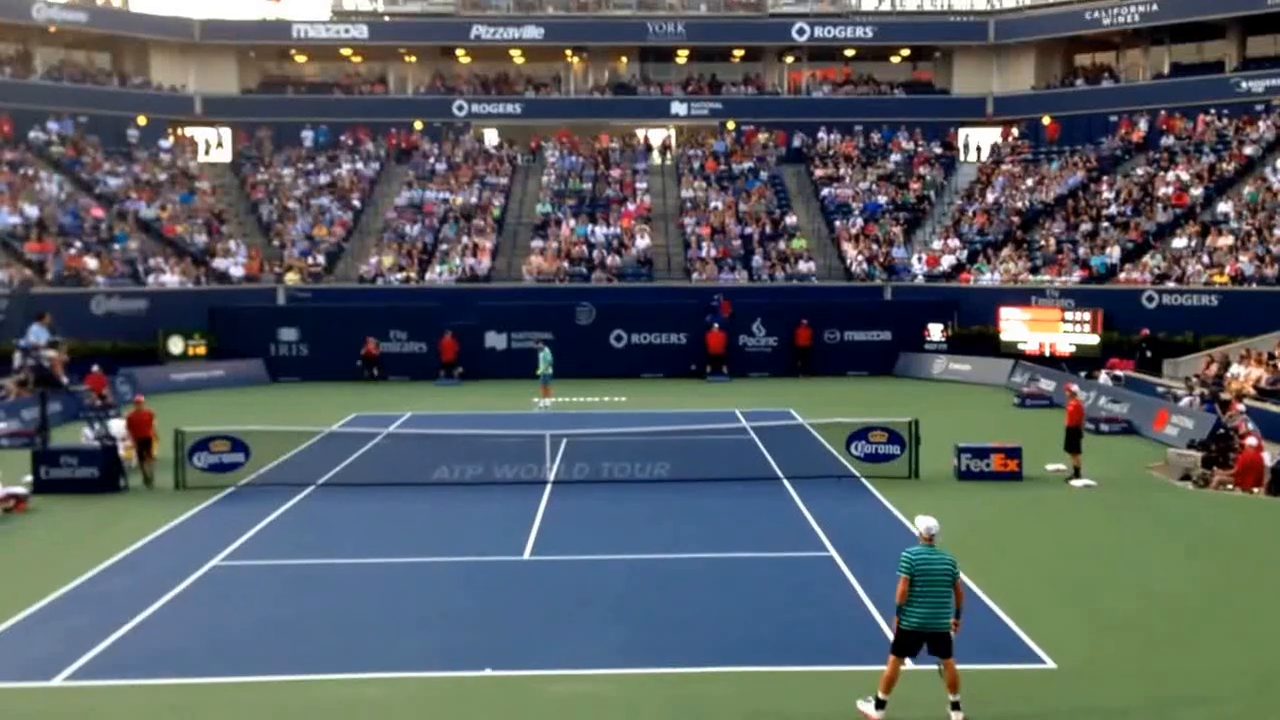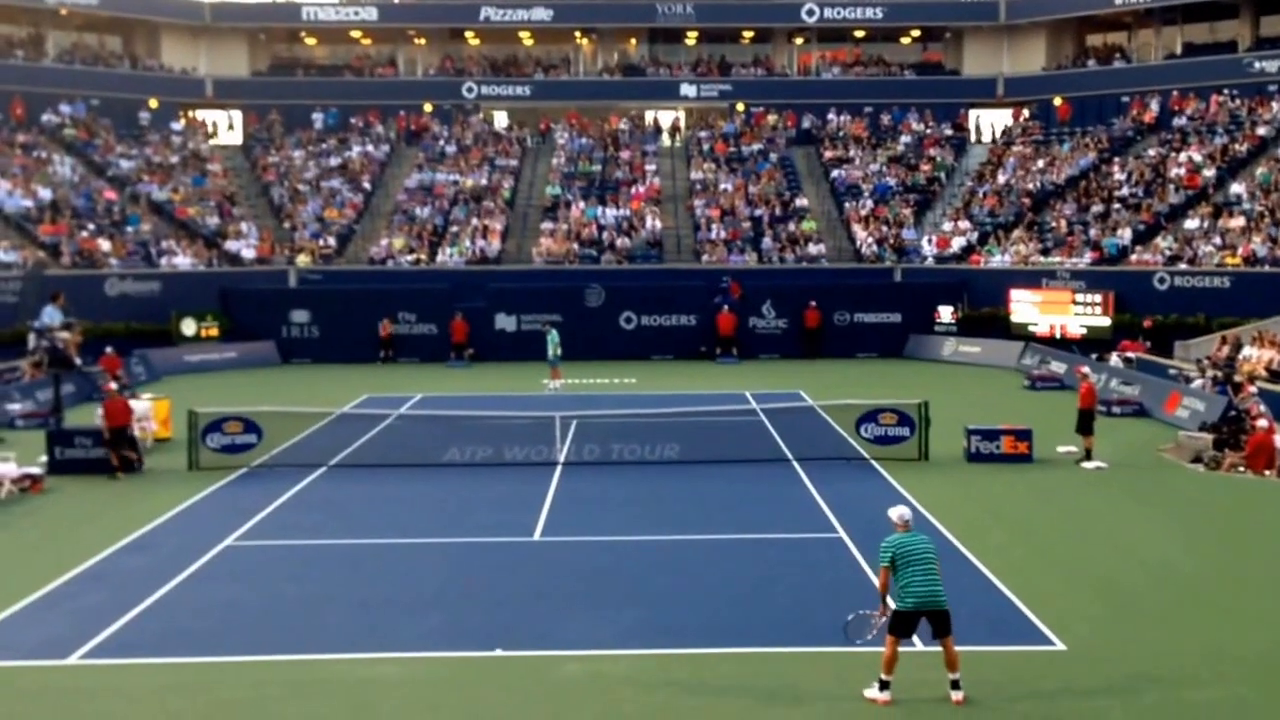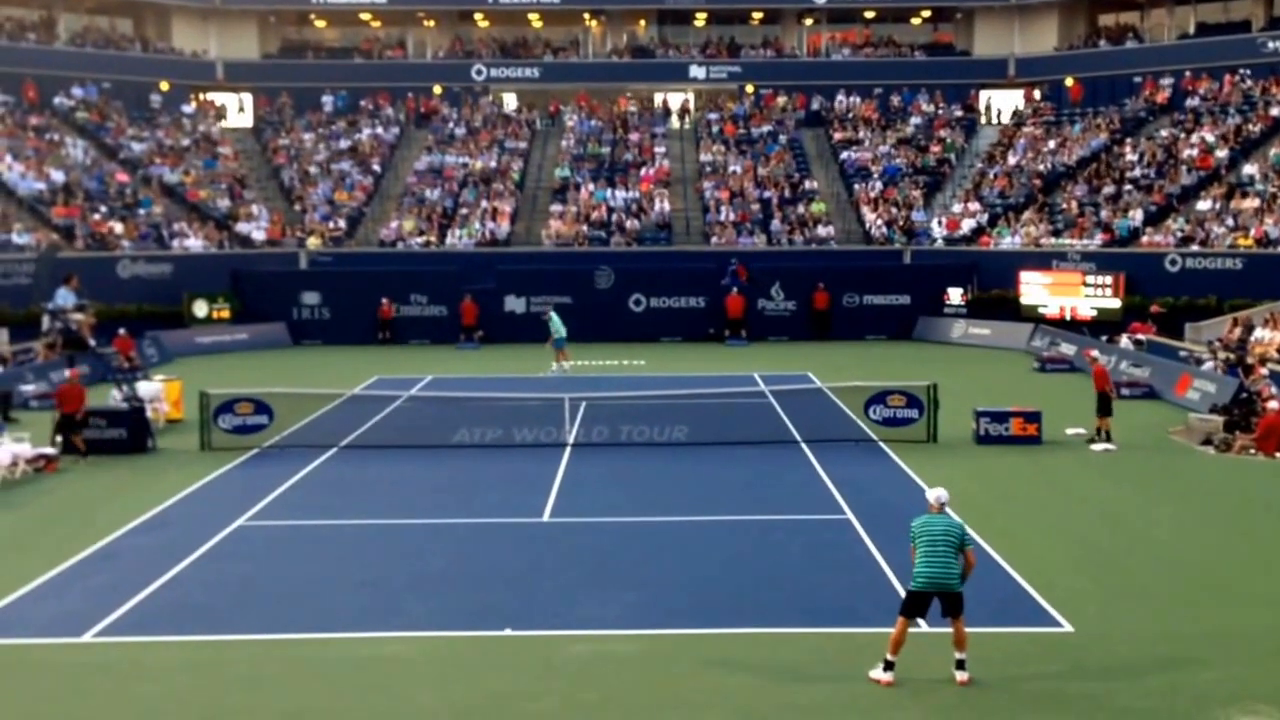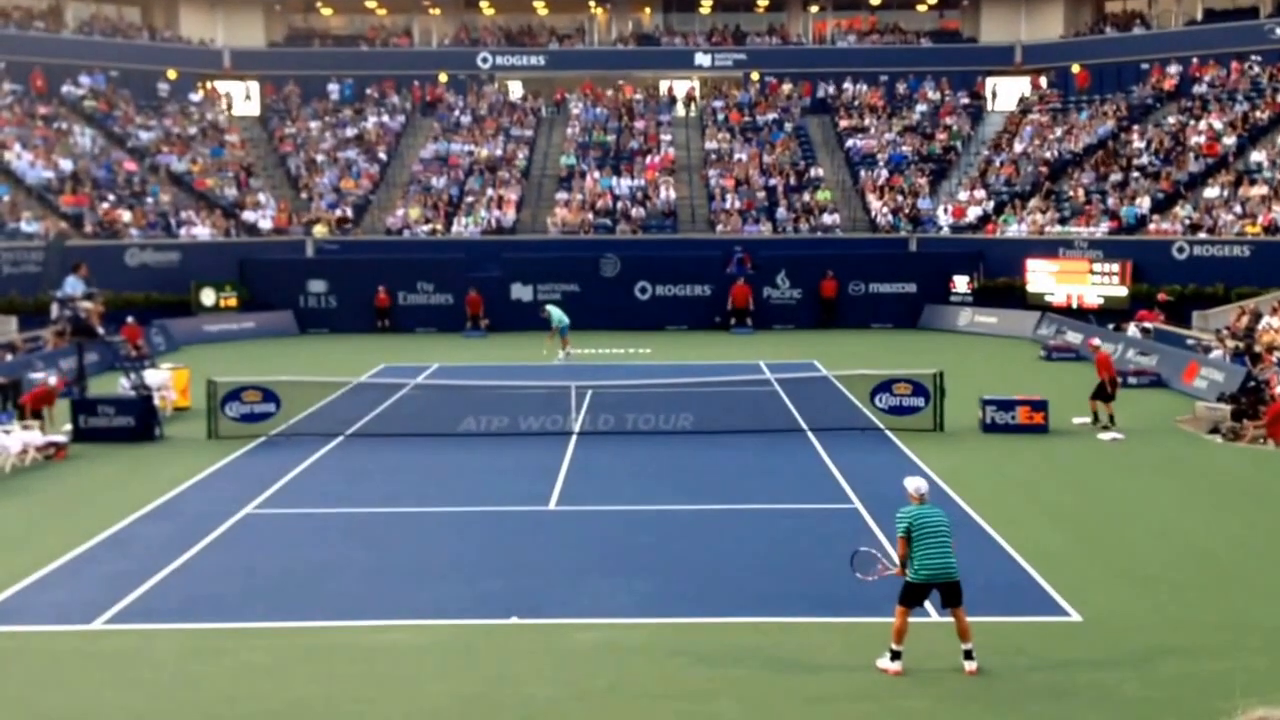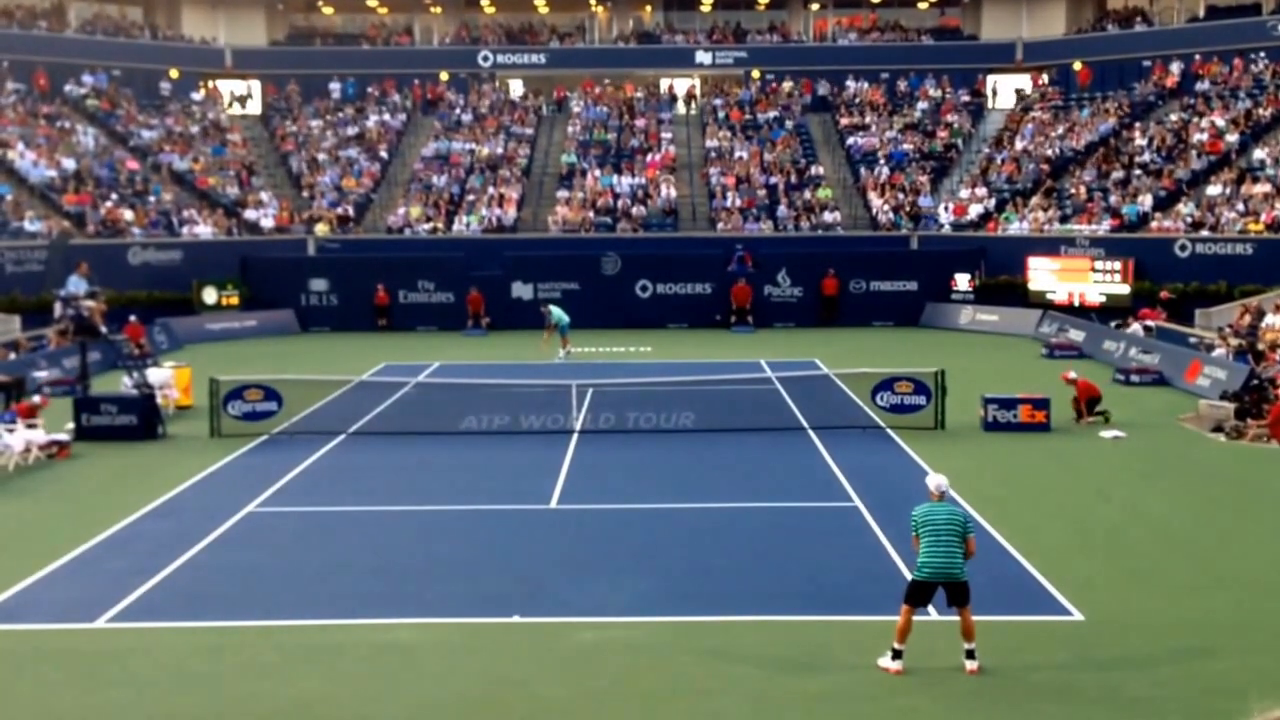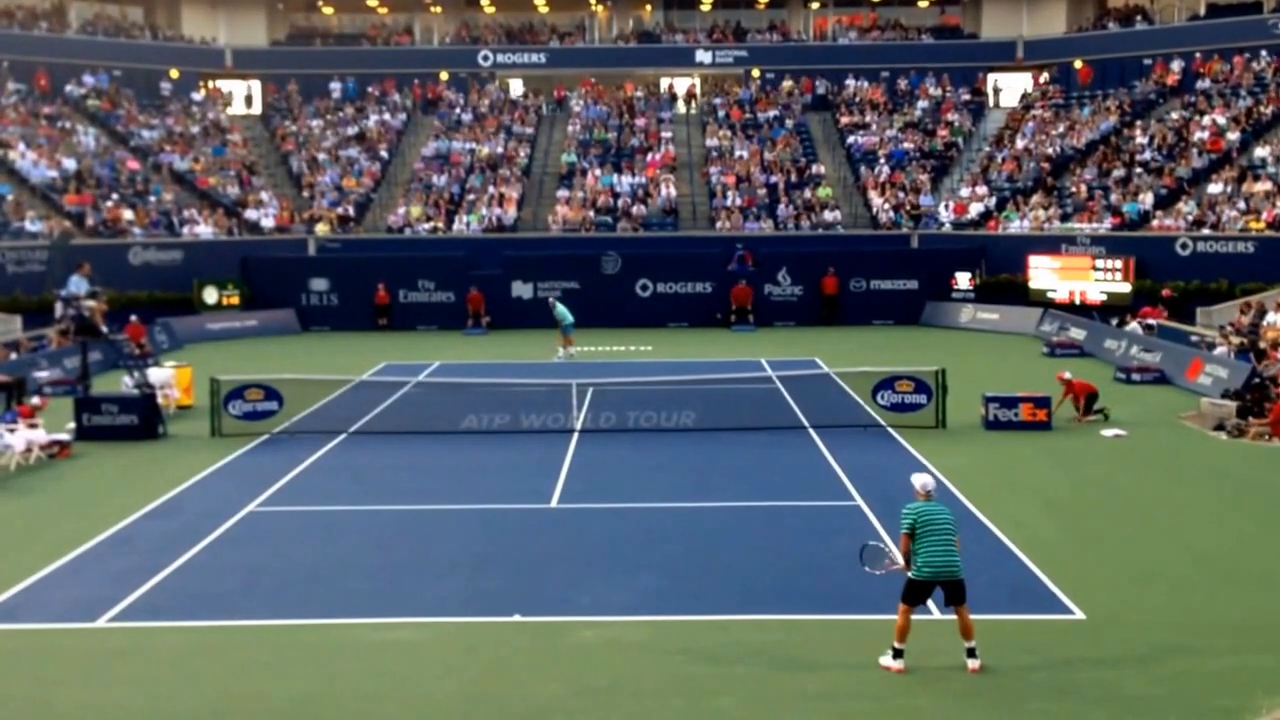
dt=0.7s
person 1, frame 1
left shoulder: (910, 555)
right shoulder: (949, 559)
left elbow: (903, 589)
right elbow: (959, 591)
left wrist: (898, 615)
right wrist: (957, 616)
left hip: (912, 621)
right hip: (941, 622)
left knee: (894, 662)
right knee: (949, 663)
person 1, frame 2
left shoulder: (889, 543)
right shoulder: (926, 541)
left elbow: (884, 579)
left wrist: (883, 603)
left hip: (908, 602)
right hip: (938, 599)
left knee: (892, 642)
right knee: (947, 642)
left ankle: (883, 690)
right ankle: (956, 689)
person 1, frame 3
left shoulder: (917, 523)
right shoulder: (958, 526)
right elbow: (971, 561)
right wrist: (961, 580)
left hip: (921, 581)
right hip: (950, 582)
left knee: (902, 623)
right knee: (957, 622)
left ankle: (887, 670)
right ankle: (961, 670)
person 1, frame 4
left shoulder: (905, 514)
right shoulder: (941, 514)
left elbow: (902, 551)
left wrist: (902, 567)
left hip: (920, 574)
right hip: (949, 572)
left knee: (902, 612)
right knee: (958, 612)
left ankle: (894, 660)
right ankle: (969, 660)
person 1, frame 5
left shoulder: (919, 512)
right shoulder: (961, 513)
left elbow: (918, 547)
right elbow: (971, 549)
left hip: (925, 571)
right hip: (955, 572)
left knee: (907, 611)
right knee: (965, 612)
left ankle: (896, 659)
right ankle: (971, 659)
person 1, frame 6
left shoulder: (910, 510)
right shoulder: (946, 512)
left elbow: (904, 548)
right elbow: (956, 547)
left wrist: (907, 563)
left hip: (923, 571)
right hip: (953, 569)
left knee: (904, 610)
right knee: (961, 610)
left ankle: (896, 658)
right ankle: (972, 658)
